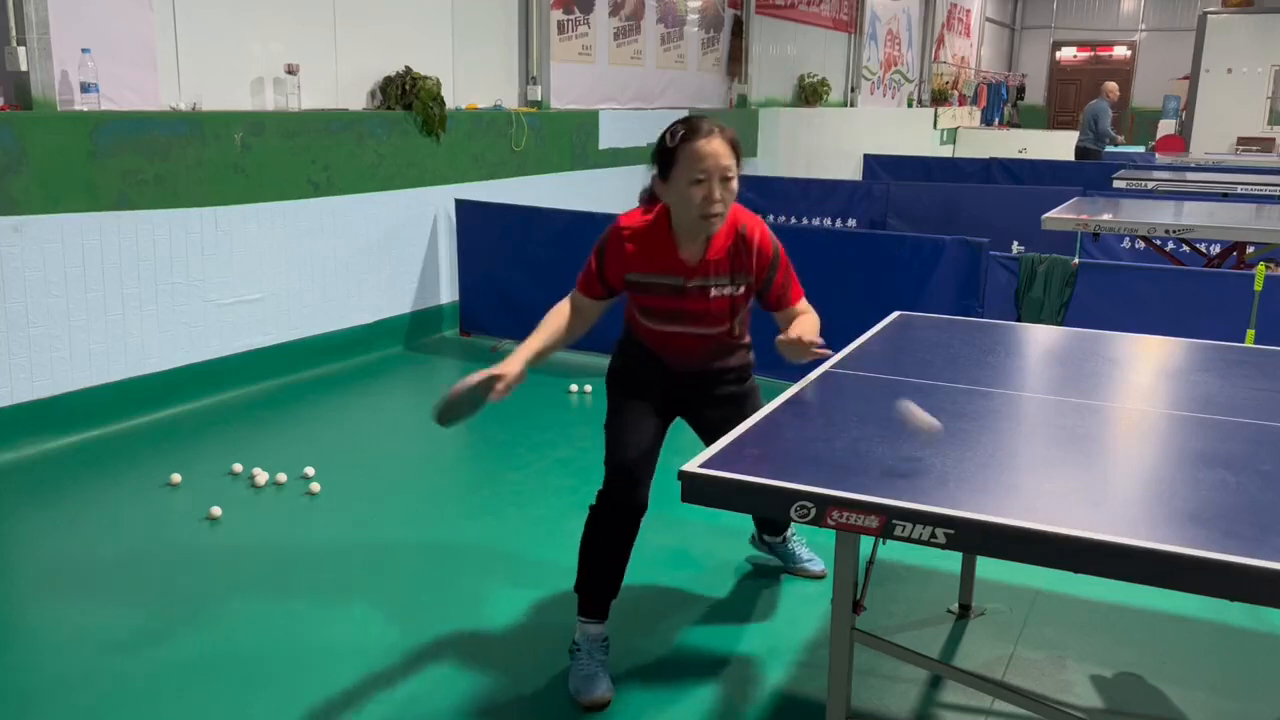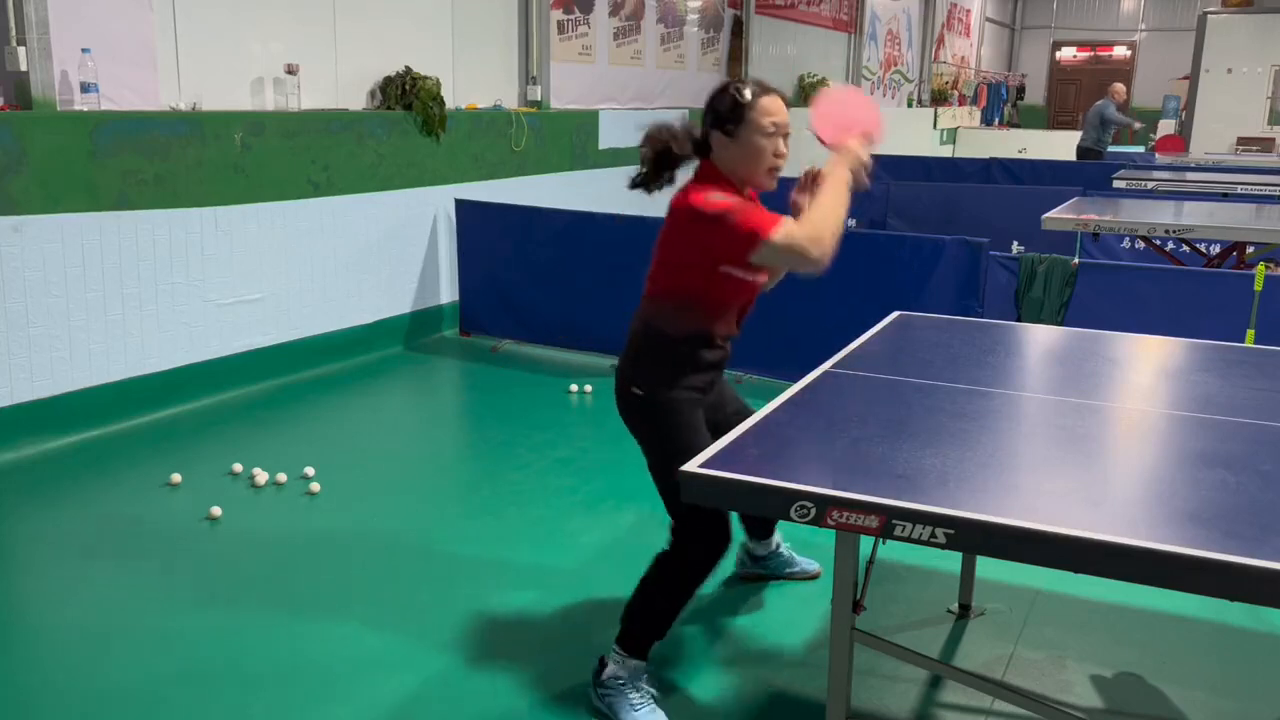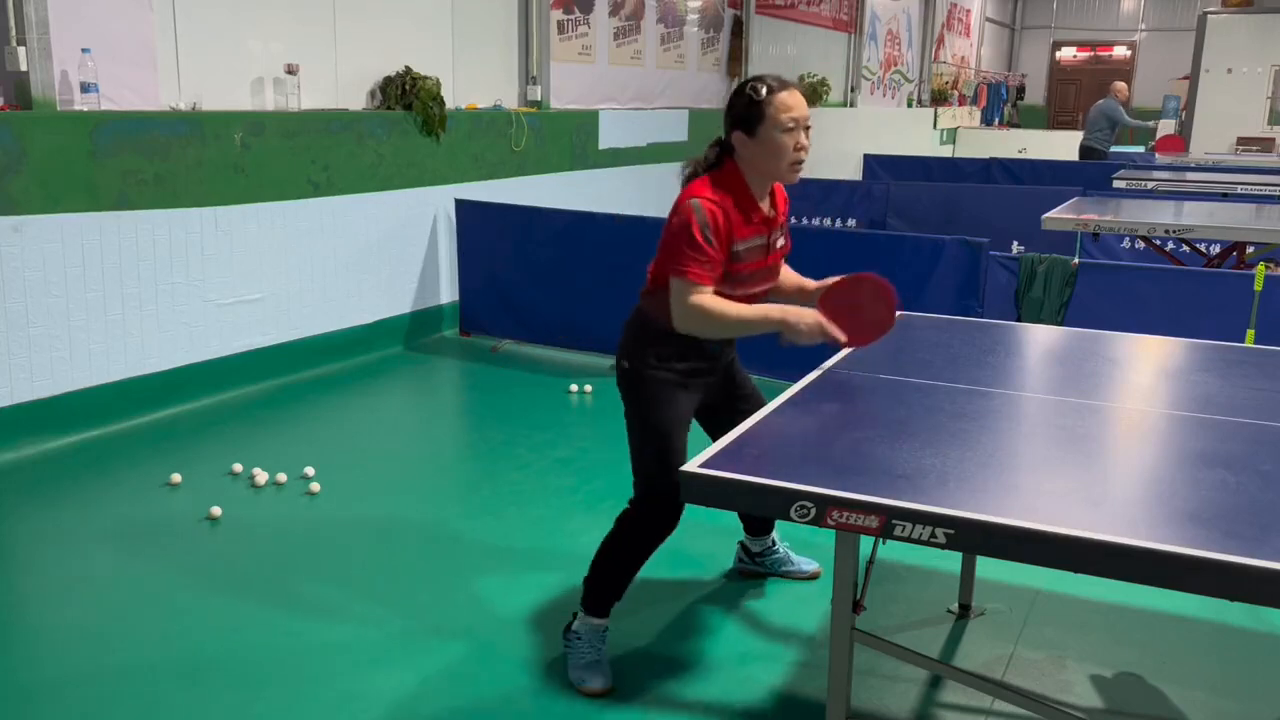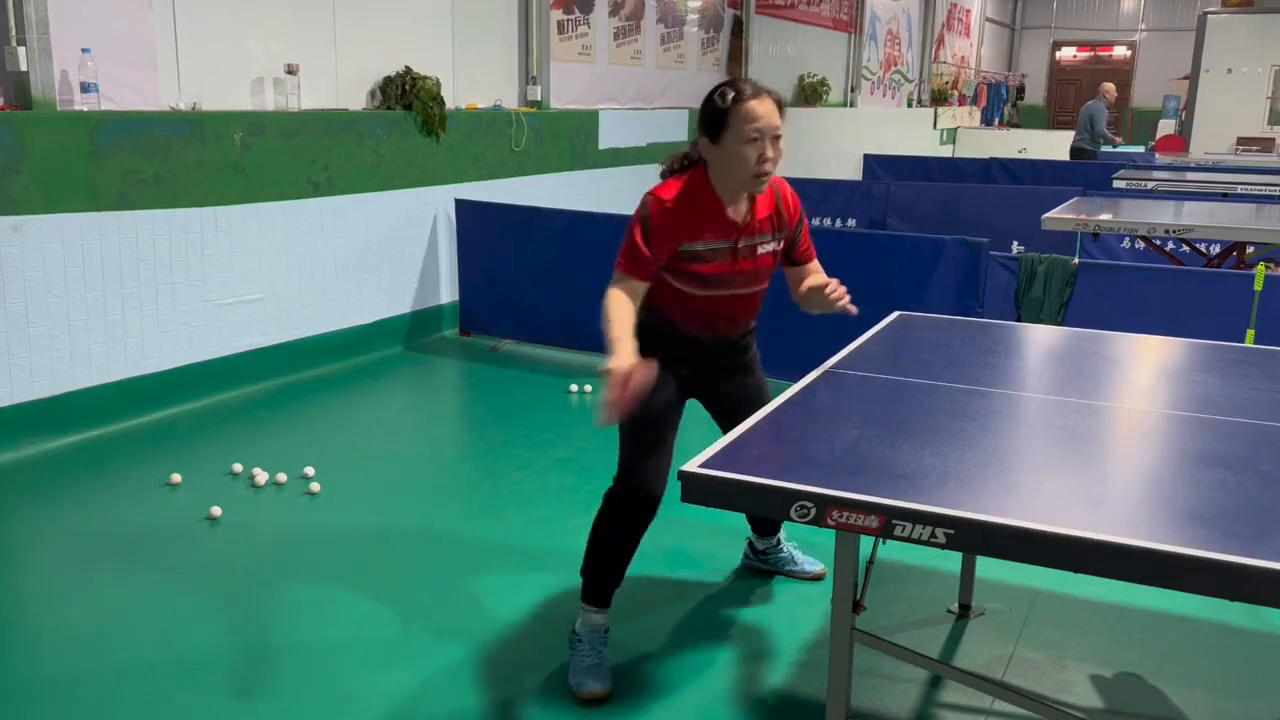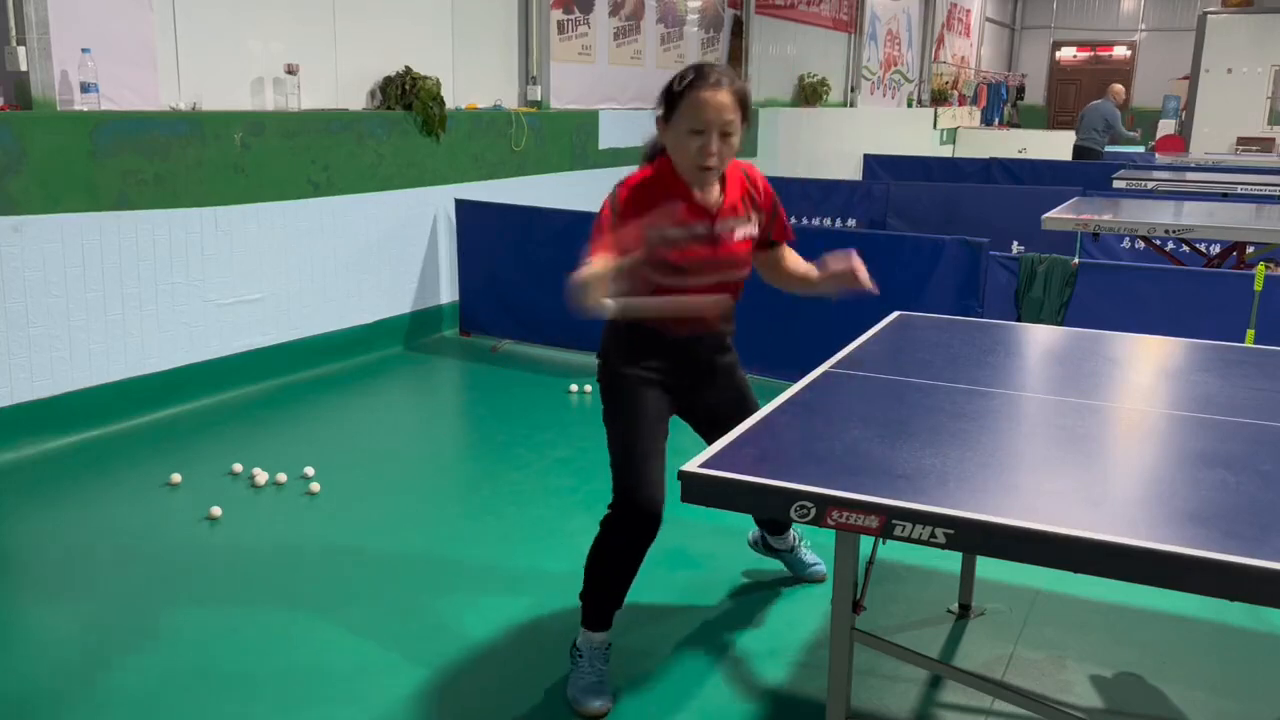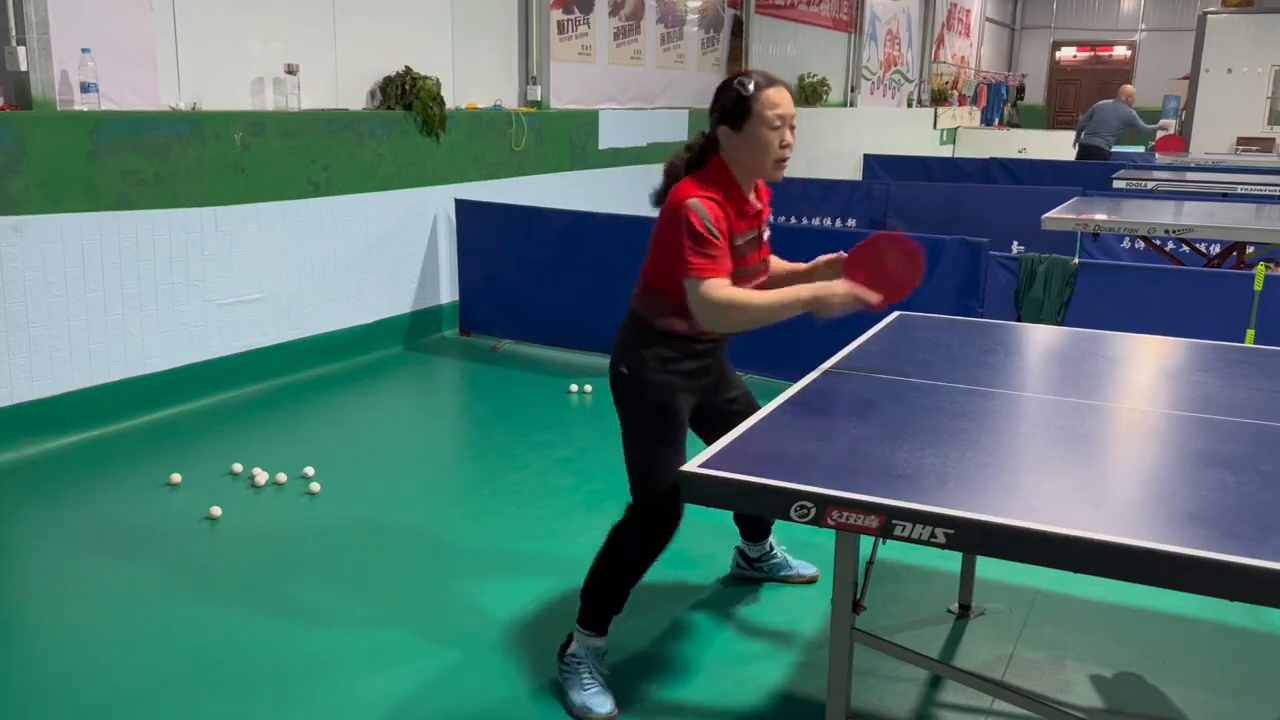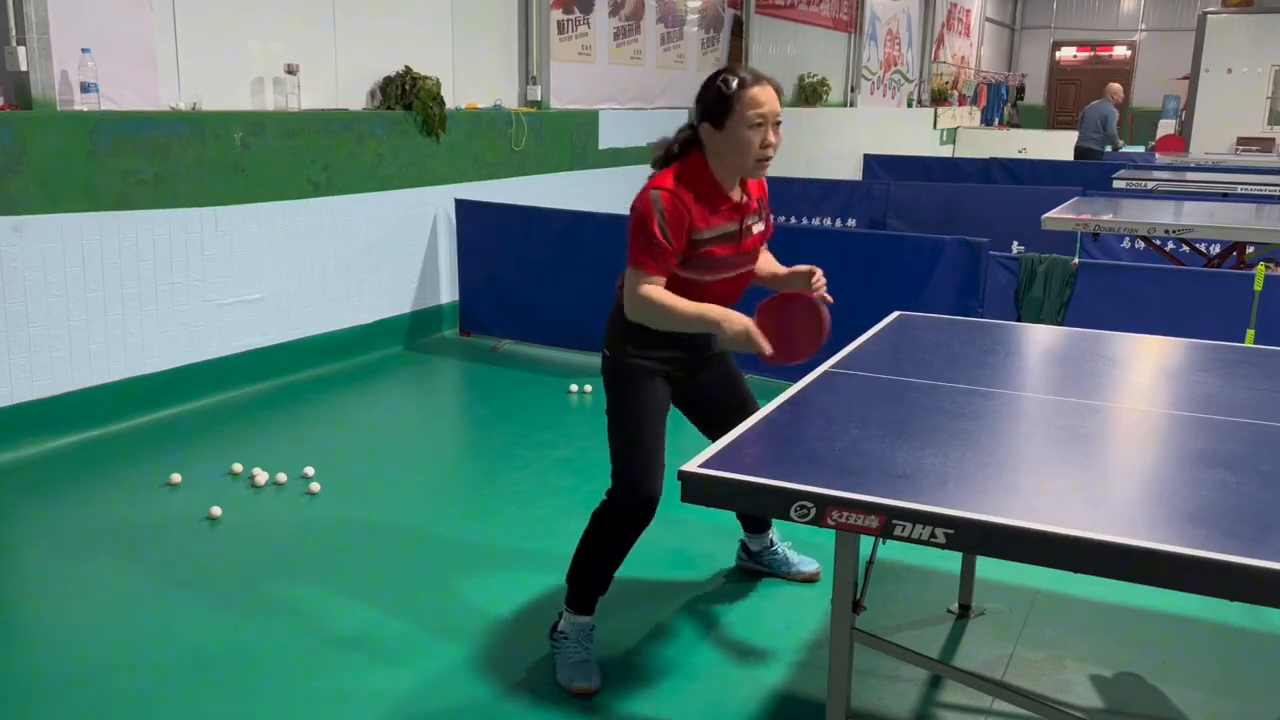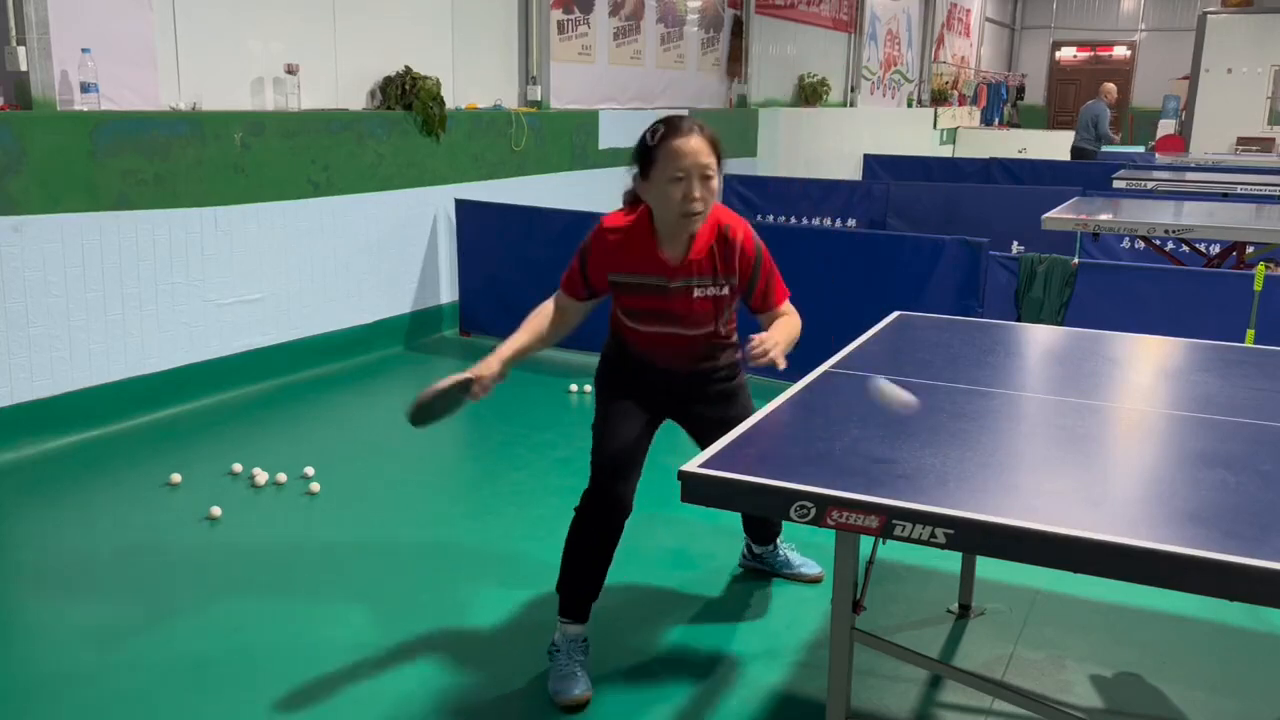
dt=0.4s
person 1, frame 1
left shoulder: (752, 240)
right shoulder: (628, 238)
left elbow: (798, 312)
right elbow: (580, 305)
left wrist: (803, 339)
right wrist: (519, 359)
left hip: (724, 379)
right hip: (644, 377)
right knee: (624, 496)
left ankle: (775, 539)
right ankle: (590, 637)
person 1, frame 2
left shoulder: (729, 198)
right shoulder: (711, 207)
left elbow: (759, 273)
right elbow: (812, 249)
left wrist: (806, 198)
right wrist: (844, 174)
left hip: (694, 375)
right hip: (660, 383)
right knee: (702, 535)
left ankle: (761, 549)
person 1, frame 3
left shoulder: (776, 198)
right shoulder: (705, 207)
right elbow: (688, 312)
left wrist: (817, 292)
right wrist: (783, 317)
left hip: (718, 357)
right hip: (659, 360)
right knee: (661, 501)
left ankle: (758, 548)
right ankle: (586, 628)
person 1, frame 4
left shoulder: (783, 203)
right shoulder: (666, 207)
left elbow: (807, 273)
right elbow: (623, 291)
left wrist: (823, 289)
right wrist: (622, 352)
left hip: (733, 354)
right hip: (663, 356)
right knee: (638, 487)
left ankle: (767, 546)
right ankle: (589, 629)
person 1, frame 5
left shoulder: (749, 186)
right shoulder: (635, 196)
left elbow: (779, 264)
right elbow: (585, 292)
left wrist: (827, 278)
right wrist: (625, 257)
left hip: (709, 357)
right hip: (638, 364)
right knee: (640, 507)
left ankle: (778, 539)
right ankle: (590, 645)
person 1, frame 6
left shoulder: (757, 192)
right shoulder: (697, 207)
left elbow: (756, 268)
right elbow: (710, 309)
left wrist: (818, 270)
right wrist: (813, 296)
left hip: (707, 361)
right hip: (654, 364)
right knee: (658, 506)
left ankle: (756, 552)
right ankle: (582, 650)
person 1, frame 7
left shoulder: (755, 187)
right shoulder: (668, 196)
right elbow: (640, 295)
left wrist: (791, 278)
right wrist: (715, 318)
left hip: (710, 350)
right hip: (646, 353)
right knee: (635, 493)
left ankle: (758, 545)
right ankle: (573, 625)
person 1, frame 8
left shoulder: (736, 239)
right shoulder: (611, 239)
left elbow: (780, 312)
right elbow: (562, 311)
left wrist: (777, 340)
right wrist: (496, 362)
left hip: (713, 380)
right hip: (634, 378)
right knee: (607, 499)
left ankle: (764, 551)
right ankle: (569, 638)
